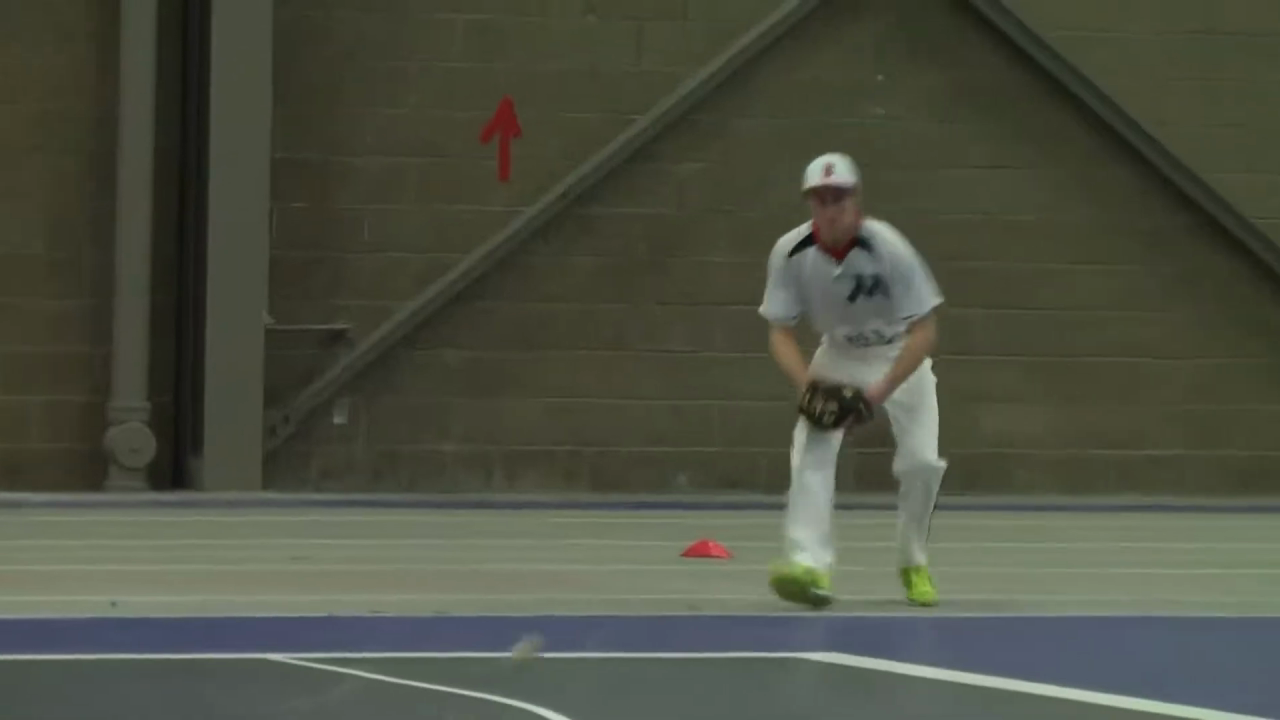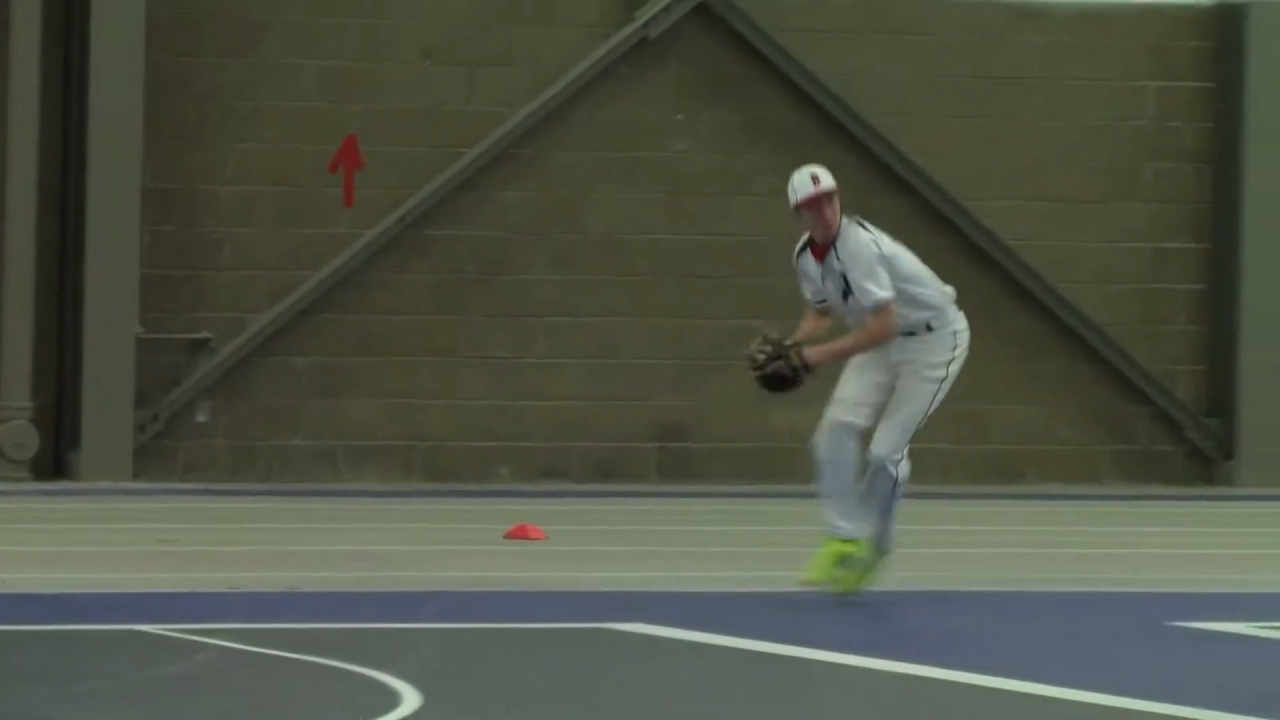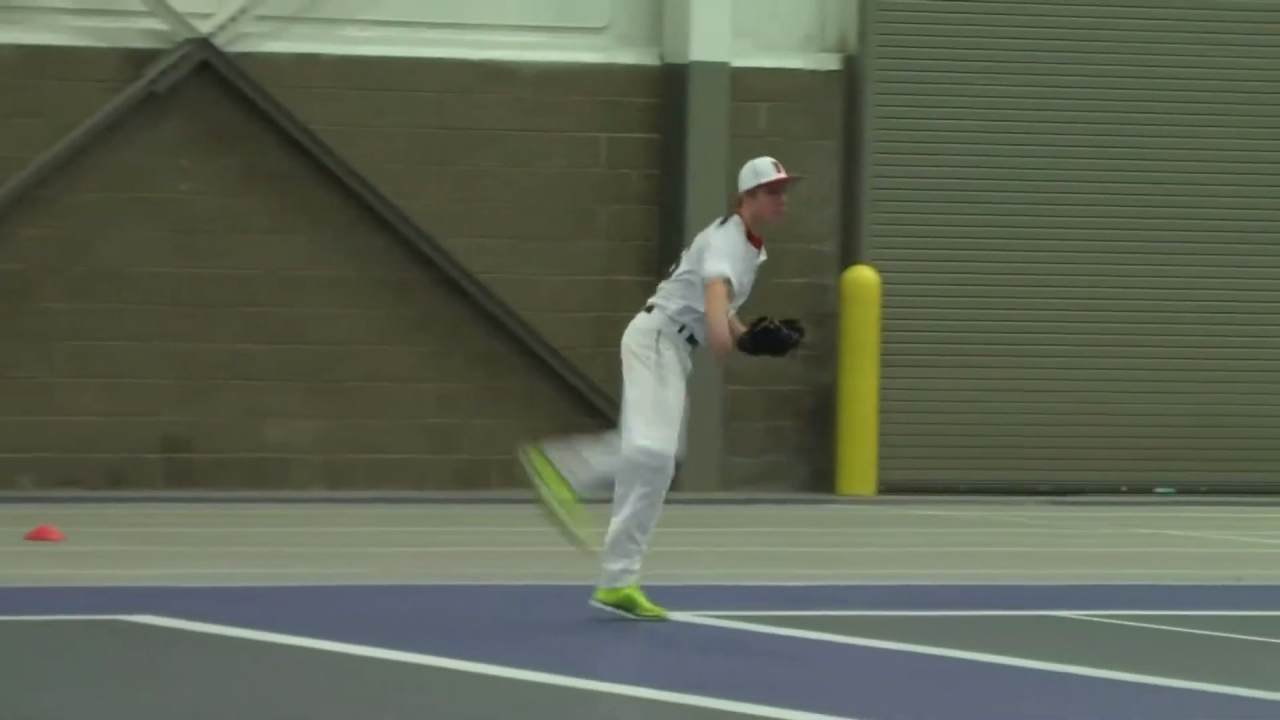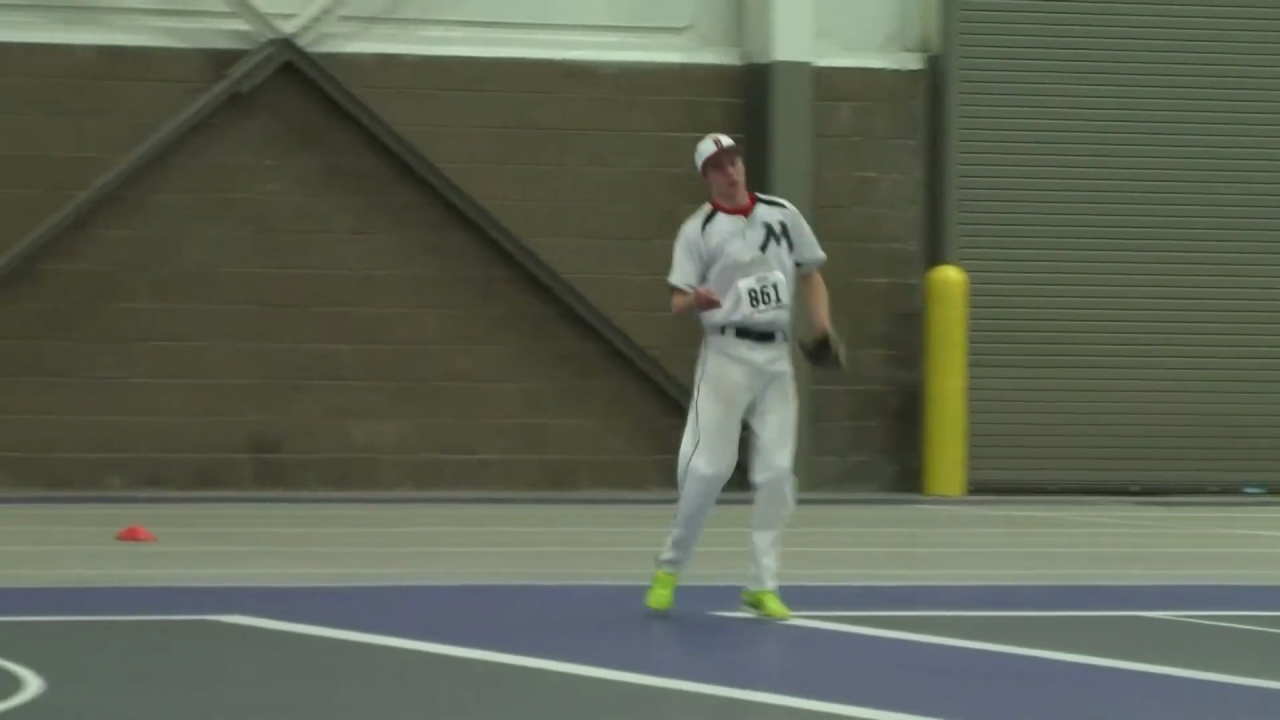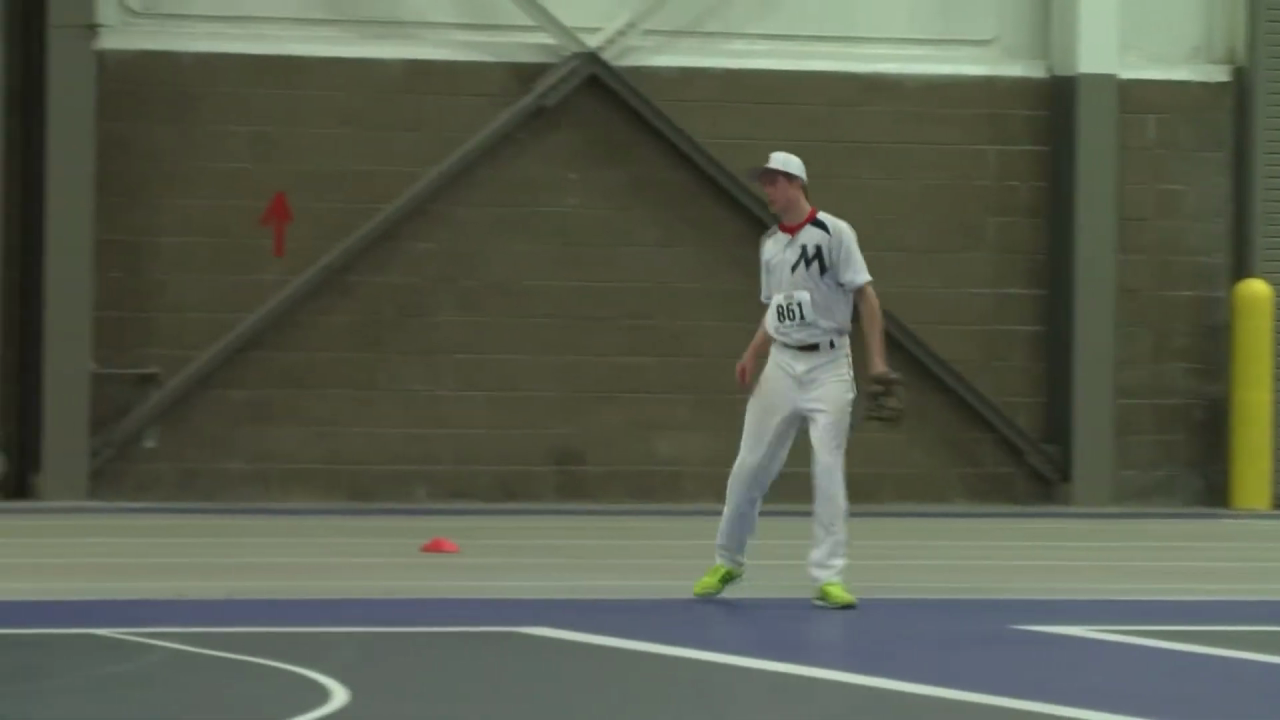
dt=1s
person 1, frame 1
left shoulder: (888, 247)
right shoulder: (789, 252)
left elbow: (924, 333)
right elbow: (780, 333)
left wrist: (883, 391)
right wrist: (810, 387)
left hip: (900, 354)
right hip: (839, 356)
left knee: (920, 459)
right knee: (812, 442)
left ankle: (912, 563)
right ankle: (809, 566)
person 1, frame 2
left shoulder: (859, 244)
right shoulder: (804, 255)
left elbow: (883, 326)
right elbow: (819, 313)
left wrist: (822, 355)
right wrist: (796, 342)
left hip: (936, 339)
right hip: (882, 342)
left knee: (884, 452)
right knee: (836, 429)
left ankle: (875, 545)
right ankle: (845, 537)
person 1, frame 3
left shoulder: (750, 246)
right shoulder: (726, 237)
right elbow: (714, 286)
left wrist: (741, 333)
right wrist: (717, 328)
left hip: (675, 352)
right hip: (655, 338)
left knee: (652, 475)
right knee: (651, 447)
left ankle: (617, 583)
right ankle: (557, 464)
person 1, frame 4
left shoulder: (782, 213)
right shoulder: (697, 230)
left elbow: (811, 275)
right elbow: (678, 302)
left wrist: (822, 327)
right wrist: (696, 300)
left hip: (776, 356)
right hip: (726, 354)
left knee: (776, 471)
right knee: (707, 466)
left ankle: (761, 585)
right ankle: (672, 565)
person 1, frame 5
left shoulder: (833, 232)
right shoulder: (769, 242)
left elbow: (866, 297)
left wrist: (877, 361)
right wrist: (751, 355)
left hip: (828, 365)
right hip: (780, 364)
left knee: (828, 471)
right knee: (751, 466)
left ankle: (828, 577)
right ankle: (727, 562)
